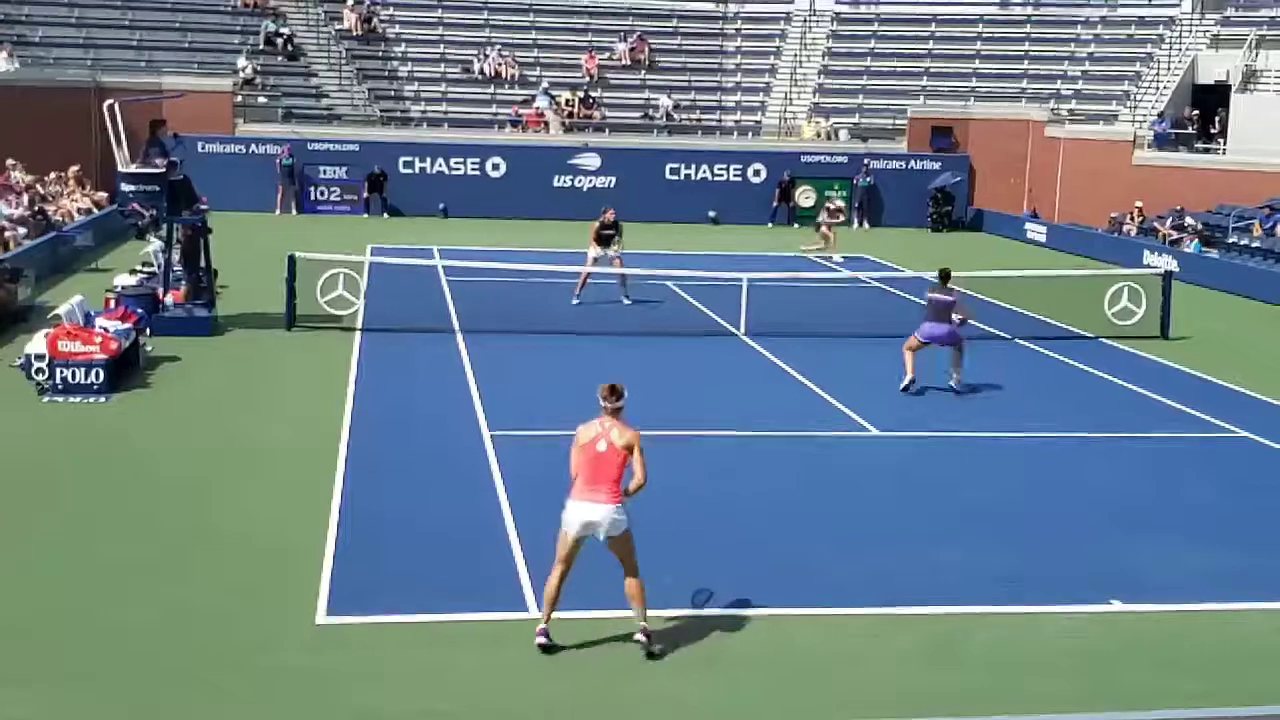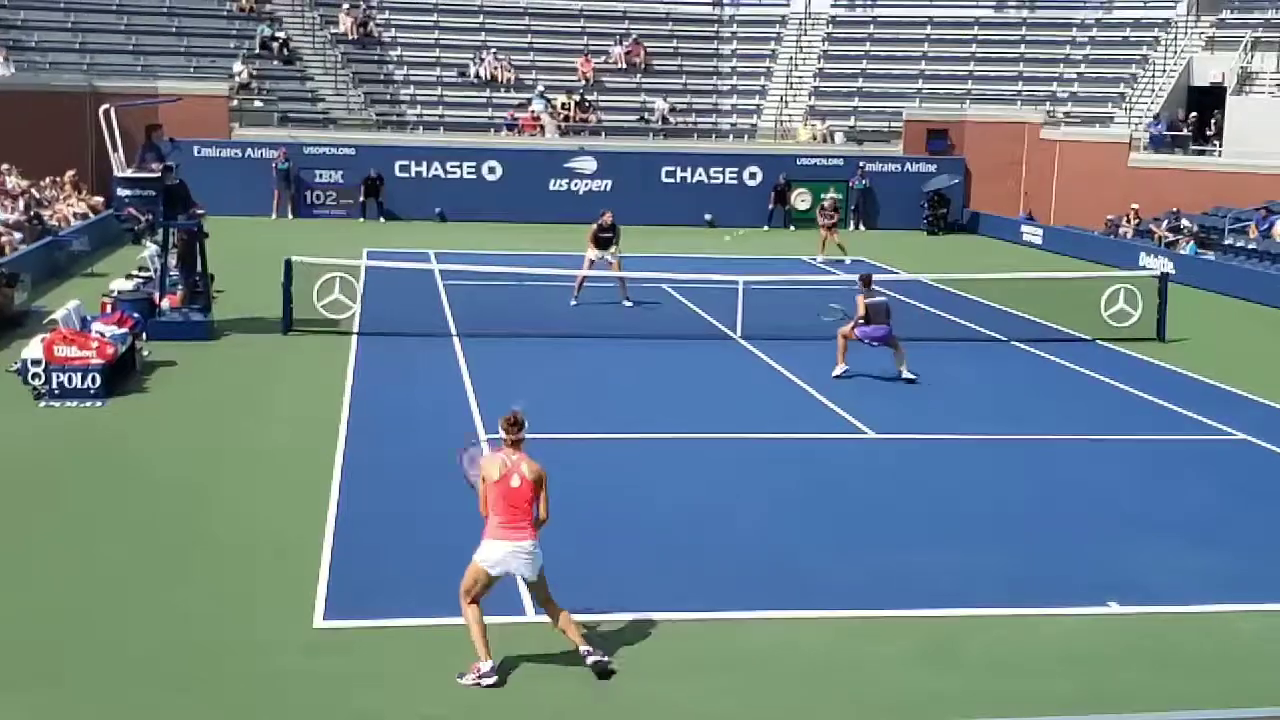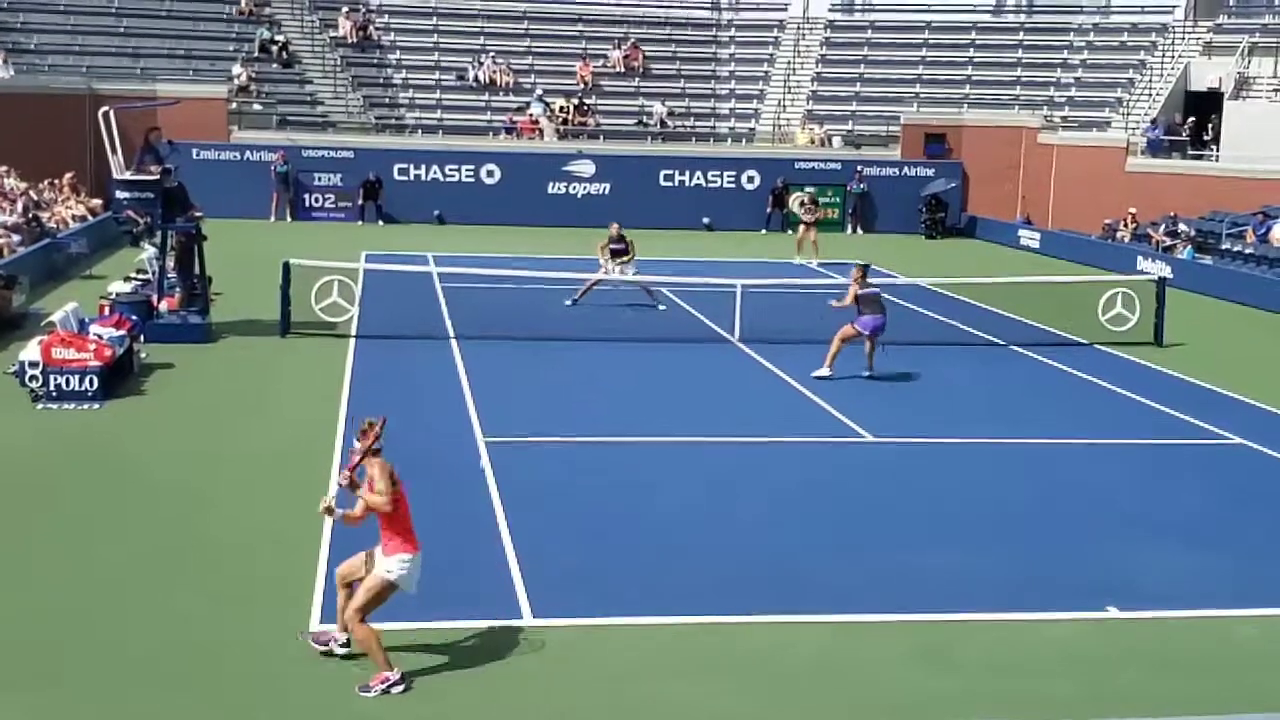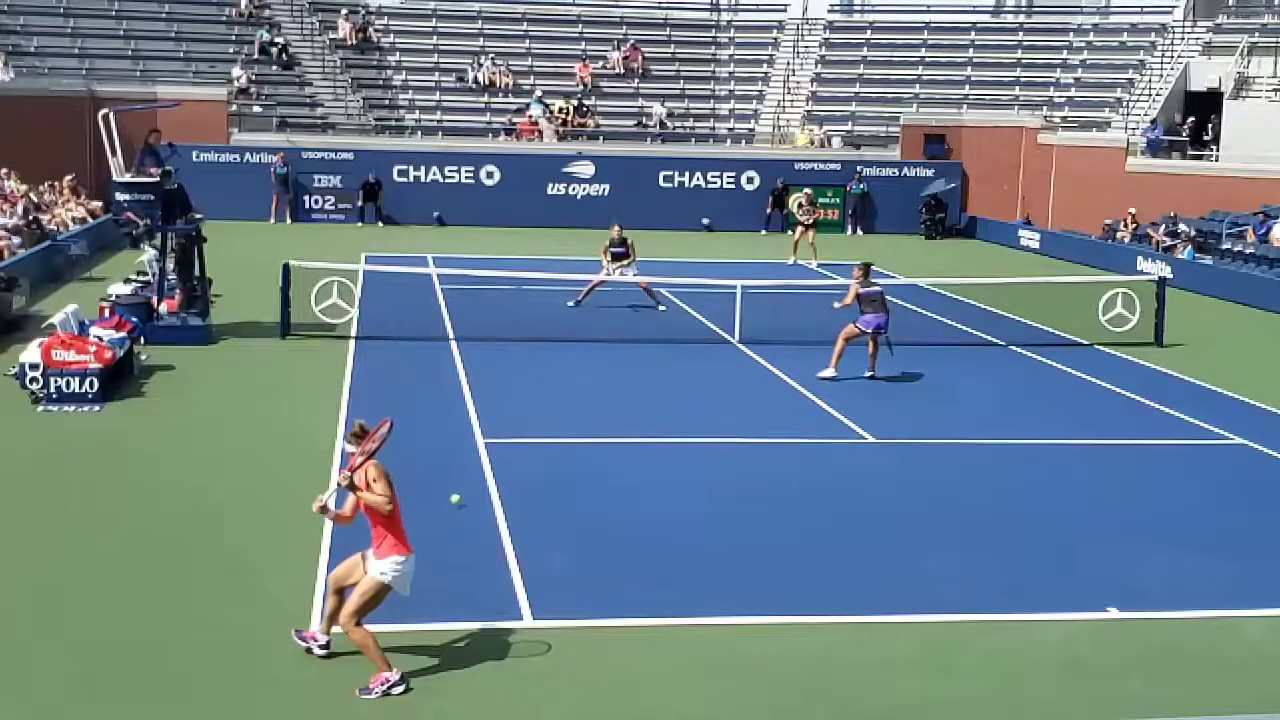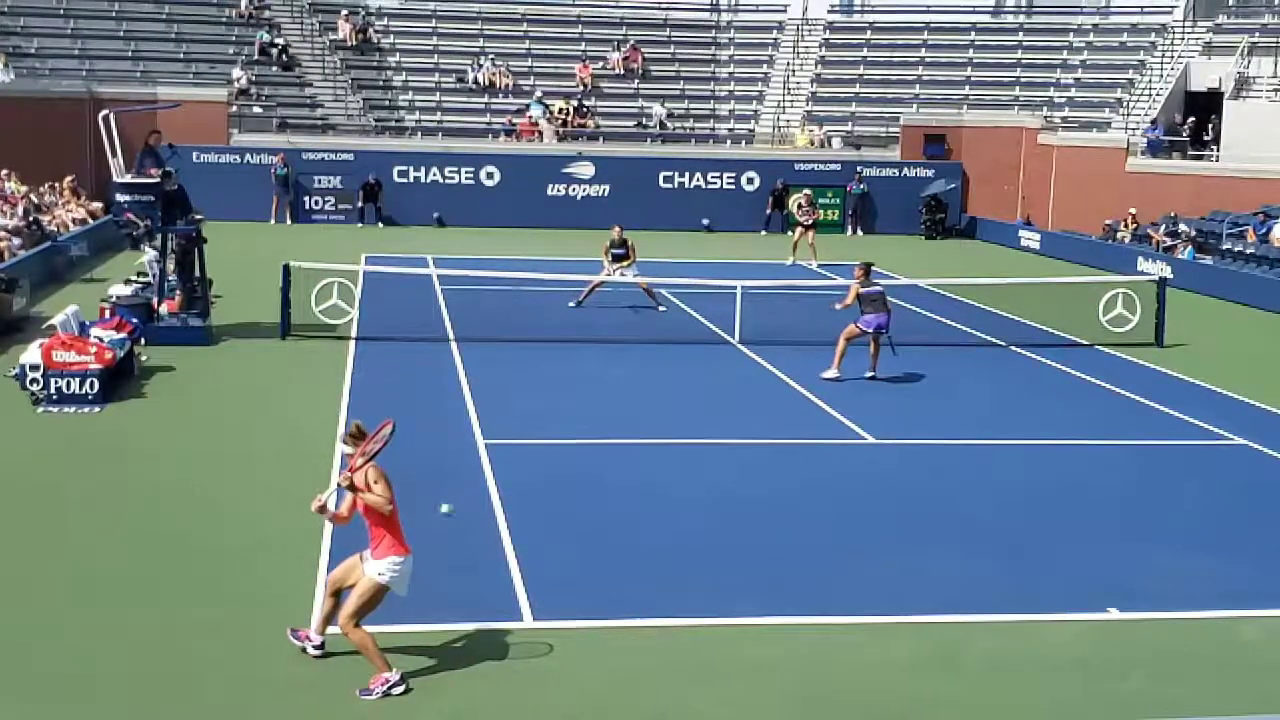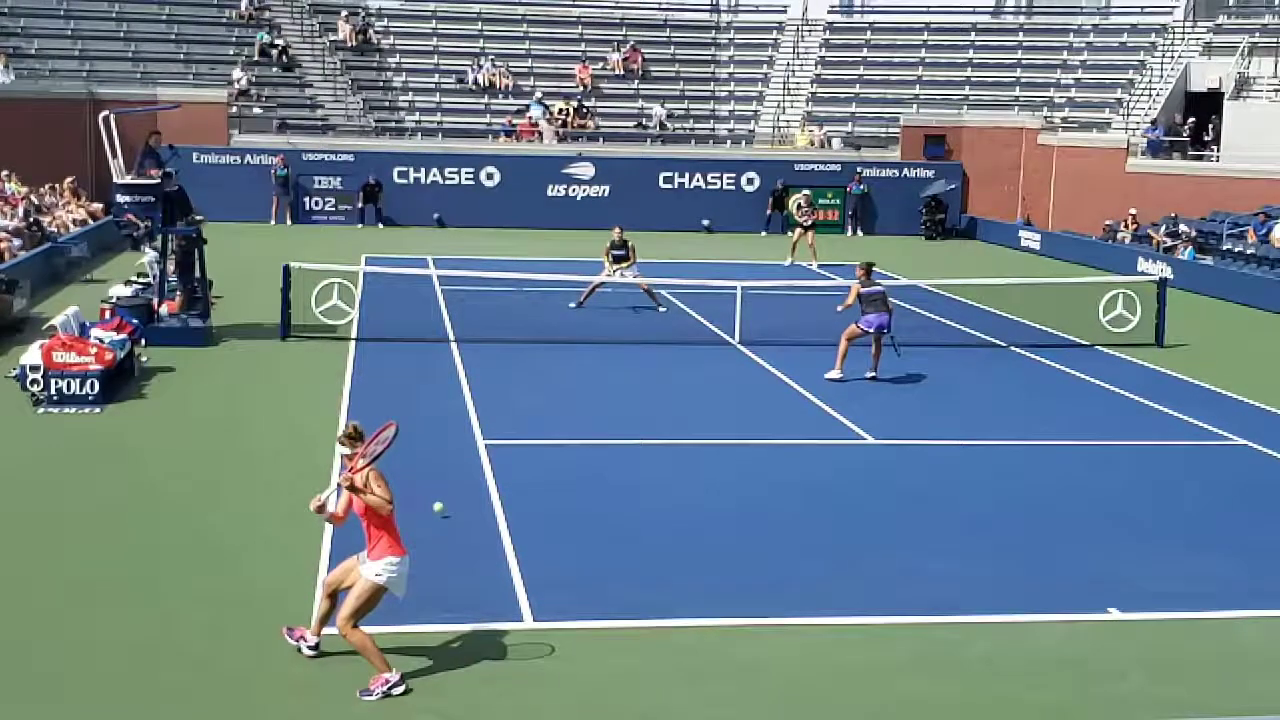
dt=0.4s
person 1, frame 1
left shoulder: (582, 431)
right shoulder: (632, 436)
left elbow: (575, 474)
right elbow: (640, 479)
left hip: (578, 507)
right hip: (609, 510)
left knee: (560, 568)
right knee: (632, 570)
left ankle: (543, 629)
right ankle: (643, 628)
person 1, frame 2
left shoulder: (486, 464)
right shoulder: (536, 469)
left elbow: (485, 511)
right elbow: (542, 517)
left hip: (494, 546)
right hip: (526, 547)
left knee: (468, 599)
right knee: (546, 602)
left ankle: (485, 666)
right ankle: (588, 651)
person 1, frame 3
left shoulder: (378, 467)
right shoulder: (371, 472)
left elbow: (387, 505)
right elbow: (358, 517)
left wrist: (356, 489)
right wrist: (334, 512)
left hip: (400, 558)
right hip: (388, 552)
left knee: (352, 616)
right knee: (342, 575)
left ankle: (390, 676)
right ankle: (341, 638)
person 1, frame 4
left shoulder: (372, 468)
right shoulder: (359, 473)
left elbow: (386, 505)
right elbow: (347, 517)
left wrist: (354, 490)
right wrist: (326, 511)
left hip: (393, 559)
right hip: (379, 553)
left knee: (348, 620)
right knee: (335, 580)
left ankle: (390, 677)
right ankle: (321, 638)
person 1, frame 5
left shoulder: (371, 471)
right shoulder: (356, 474)
left elbow: (387, 506)
right elbow: (343, 517)
left wrist: (355, 491)
right wrist: (325, 511)
left hip: (390, 559)
right hip: (376, 554)
left knee: (347, 622)
right knee: (333, 583)
left ankle: (390, 678)
right ankle: (316, 639)
person 1, frame 6
left shoulder: (369, 473)
right shoulder: (351, 477)
left elbow: (388, 507)
right elbow: (339, 518)
left wrist: (356, 491)
right wrist: (323, 511)
left hip: (387, 560)
right hip: (372, 555)
left knee: (345, 624)
right knee: (330, 585)
left ankle: (390, 678)
right ankle: (311, 639)
